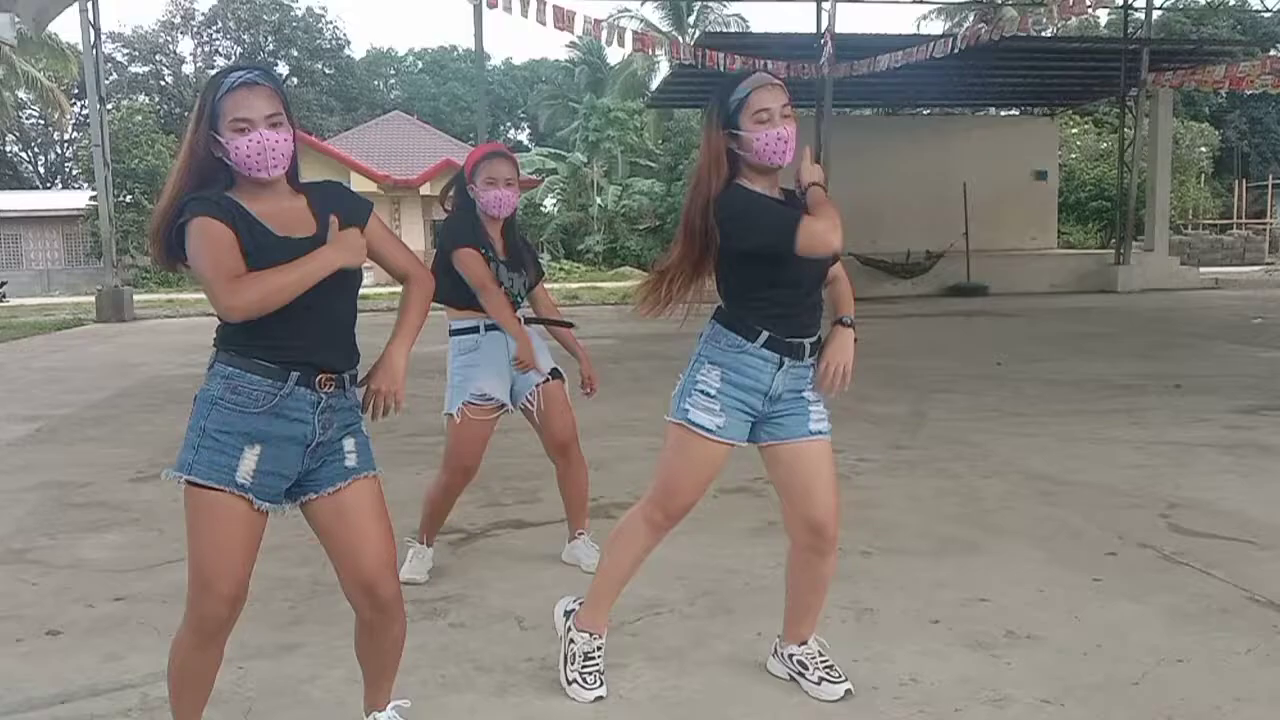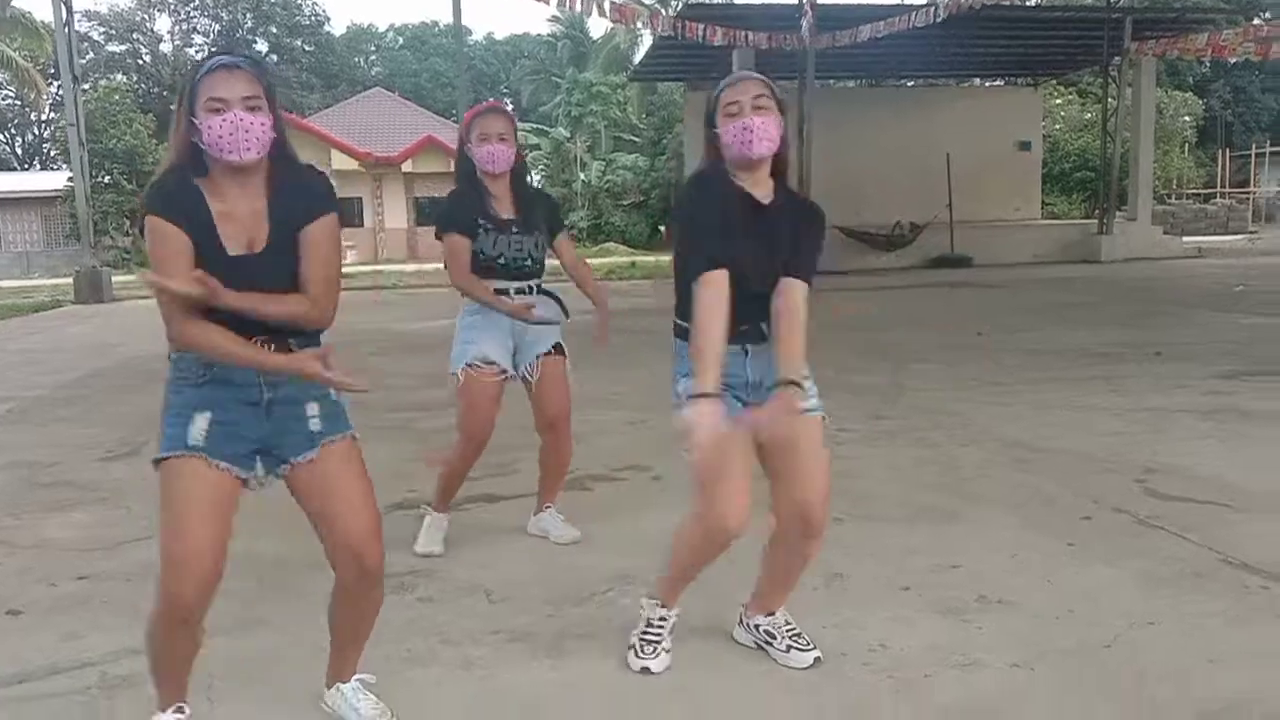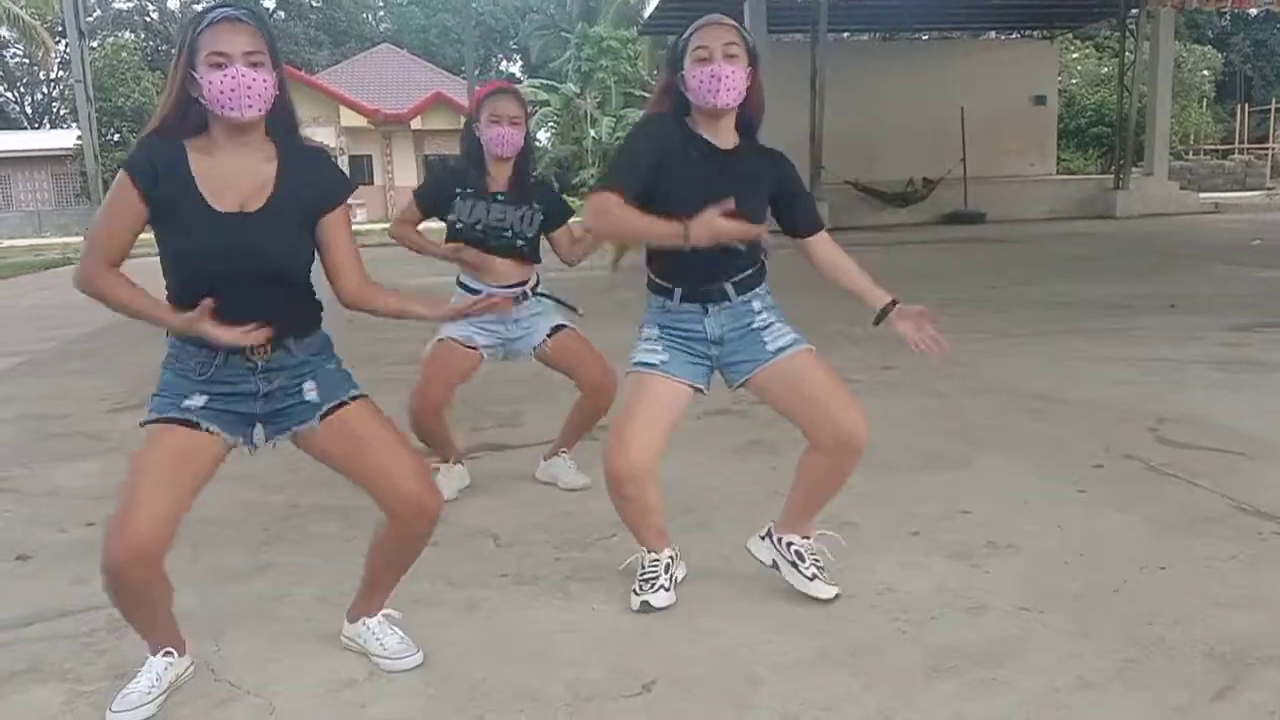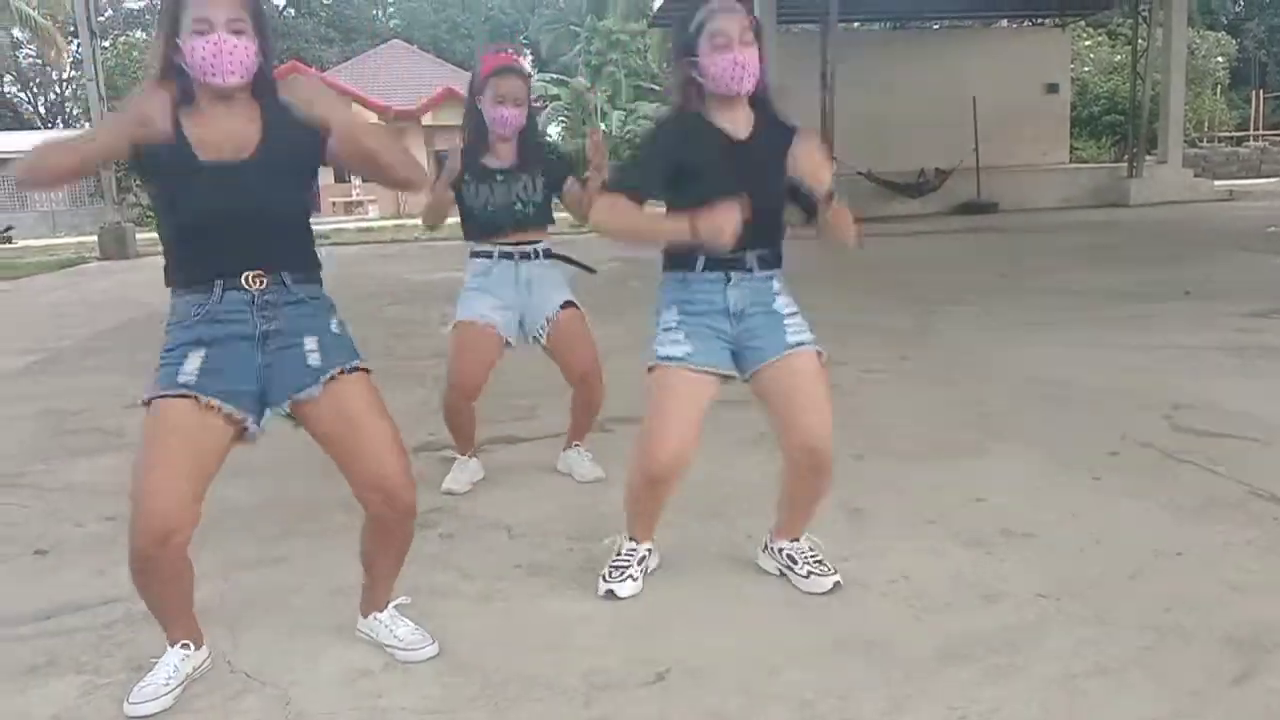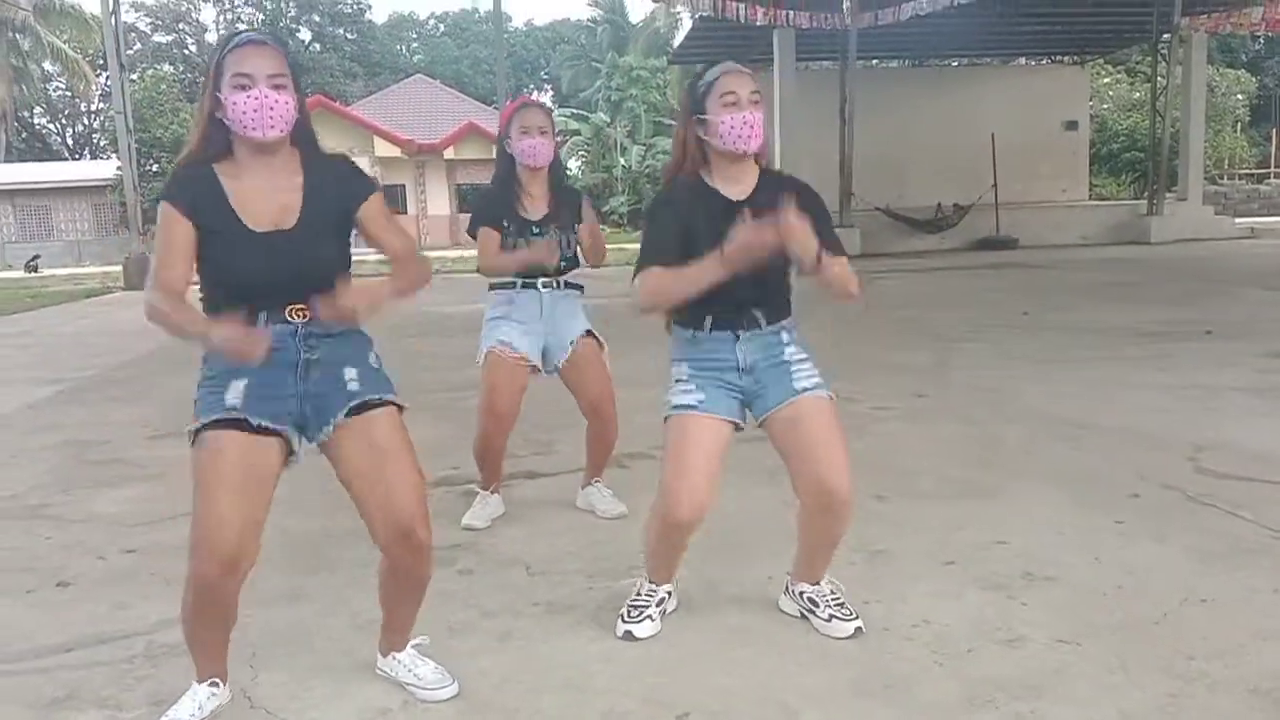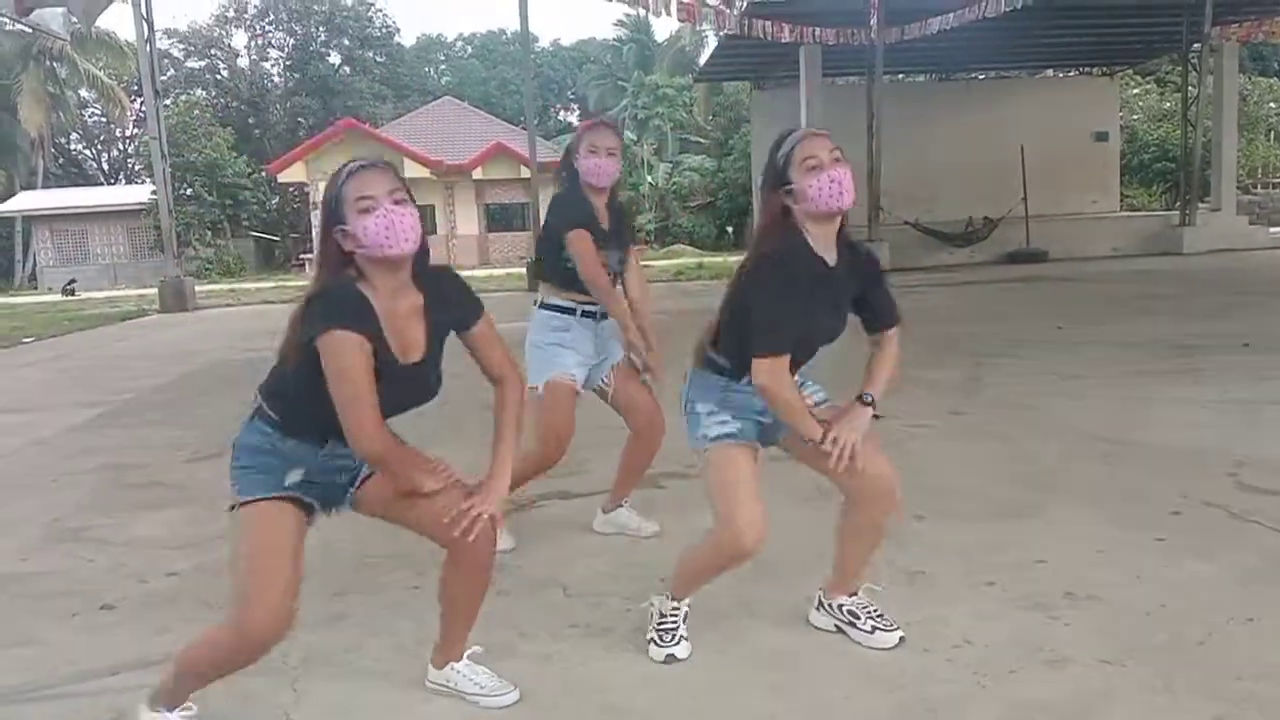
dt=0.7s
person 1, frame 1
left shoulder: (334, 202)
right shoulder: (211, 210)
left elbow: (418, 278)
right elbow: (231, 296)
left wrist: (396, 354)
right wrist: (331, 256)
left hip: (336, 413)
right hip: (245, 407)
left knee: (379, 590)
right knee: (215, 603)
person 1, frame 2
left shoulder: (309, 190)
right shoulder: (173, 201)
left elbow: (319, 309)
right elbow: (184, 327)
left wrist: (218, 295)
right wrist: (287, 361)
left hip: (301, 392)
right hip: (209, 393)
left knee: (363, 559)
right knee: (185, 588)
person 1, frame 3
left shoulder: (309, 169)
right shoulder: (158, 165)
left elbow: (356, 288)
right elbow: (95, 273)
left wrist: (456, 304)
right wrist: (187, 322)
left hip: (304, 366)
right hip: (200, 376)
left knee: (416, 503)
right knee: (127, 553)
left ankle: (364, 618)
right ankle: (167, 651)
person 1, frame 4
left shoulder: (298, 119)
right shoulder: (154, 123)
left elbow: (407, 175)
right elbow: (31, 173)
left wrist: (345, 119)
right wrist: (123, 127)
left hip: (301, 318)
right hip: (206, 328)
left knee: (394, 493)
right knee: (155, 532)
left ankle: (377, 609)
right ankle: (185, 645)
person 1, frame 5
left shoulder: (337, 177)
right shoulder: (194, 186)
left elbow: (413, 265)
right elbow: (162, 298)
left wrist: (375, 289)
right wrist: (212, 331)
left hip: (339, 351)
right hip: (245, 365)
left knee: (408, 532)
right knee: (218, 560)
left ankle: (397, 649)
person 1, frame 6
left shoulder: (445, 292)
right shoulder: (339, 311)
left elbow: (508, 377)
right elbow: (368, 439)
left wrist: (499, 476)
right wrist: (418, 475)
left hip: (359, 454)
right hip: (281, 456)
left knee: (473, 530)
right knee: (261, 622)
left ankle: (448, 662)
person 2, frame 1
left shoulder: (796, 205)
right shoulder: (734, 204)
left elbow: (837, 275)
right elbow: (825, 240)
left wrist: (844, 328)
right wrist: (817, 188)
left hip: (798, 375)
right hip: (731, 365)
left knee: (819, 526)
right knee: (663, 508)
left ankle: (795, 648)
right ankle: (584, 623)
person 2, frame 2
left shoulder: (804, 214)
right shoulder: (704, 193)
left elbow: (792, 302)
right elbow: (708, 294)
left wrist: (789, 392)
right wrist: (706, 399)
left hip: (777, 365)
right hip: (708, 368)
left knee: (808, 514)
right knee: (723, 517)
left ankle: (763, 617)
right ankle: (661, 607)
person 2, frame 3
left shoulder: (769, 163)
right shoulder: (659, 137)
left elbow: (819, 244)
right elbow: (599, 214)
left wrist: (887, 307)
right wrist: (689, 230)
left hip: (749, 316)
right hip: (674, 323)
left knee: (845, 431)
right knee: (625, 463)
left ankle: (786, 537)
right ankle: (658, 555)
person 2, frame 4
left shoulder: (783, 136)
right shoulder: (678, 134)
left elbow: (844, 236)
right elbow: (605, 214)
left wrist: (824, 190)
right wrist: (692, 228)
left hip: (766, 297)
right hip: (694, 298)
left knee: (815, 447)
right knee: (662, 459)
left ankle: (785, 542)
right ankle: (637, 544)
person 2, frame 5
left shoulder: (790, 200)
right shoulder: (679, 200)
left elbow: (848, 286)
right elbow: (647, 294)
left wrist: (809, 253)
right wrist: (724, 261)
left hip: (776, 348)
right hip: (703, 356)
left knee: (832, 489)
right knee: (683, 508)
left ankle: (807, 584)
right ankle: (655, 587)
person 2, frame 6
left shoulder: (857, 262)
right shoulder: (776, 267)
left elbow: (888, 337)
right elbow: (767, 375)
left wrist: (862, 409)
right wrist: (818, 436)
left hip: (787, 391)
right hip: (724, 397)
left knee: (879, 481)
right knee: (744, 533)
left ankle: (840, 598)
right ankle: (672, 601)
person 3, frame 1
left shoulder: (521, 245)
right shoulder: (457, 228)
left elbow: (543, 303)
right elbow: (484, 285)
left wrist: (580, 353)
right wrist: (519, 338)
left hip: (524, 341)
right hip: (476, 346)
left knee: (566, 442)
right knee: (460, 465)
left ankle: (579, 540)
right ankle: (422, 545)
person 3, frame 2
left shoulder: (538, 203)
right shoulder: (459, 204)
left elbow: (570, 258)
right elbow: (459, 275)
left wrist: (601, 303)
right wrist: (507, 306)
left hip: (540, 315)
right hip: (485, 317)
left knee: (556, 420)
right knee: (474, 432)
left ankle: (545, 513)
right ankle: (437, 515)
person 3, frame 3
left shoulder: (540, 191)
right shoulder: (452, 181)
left elbow: (572, 250)
right elbow: (400, 227)
right wrist: (451, 250)
left hip: (531, 308)
right hip: (475, 310)
left knee: (601, 383)
right knee: (424, 404)
left ankle: (556, 458)
right ankle: (452, 464)
person 3, frame 4
left shoulder: (543, 152)
right shoulder: (464, 158)
left elbow: (583, 210)
right elbow: (432, 220)
left wrist: (597, 173)
right wrist: (448, 179)
left hip: (542, 271)
right hip: (489, 276)
left knee: (587, 374)
right knee: (460, 387)
left ankle: (574, 449)
right ankle: (467, 458)
person 3, frame 5
left shoulder: (571, 198)
right shoulder: (494, 199)
left elbow: (595, 258)
right elbow: (487, 263)
left wrist: (591, 236)
right wrist: (529, 256)
left hip: (564, 304)
right hip: (512, 310)
left knee: (602, 407)
right knee: (496, 416)
left ankle: (592, 486)
right ankle: (489, 493)
person 3, frame 6
left shoulder: (619, 218)
right shoulder: (568, 206)
left elbow: (634, 281)
right elbow: (593, 272)
left wrist: (648, 342)
right wrist: (630, 331)
left hip: (600, 330)
right hip: (558, 329)
left knee: (651, 422)
right knee: (552, 445)
left ankle: (614, 508)
